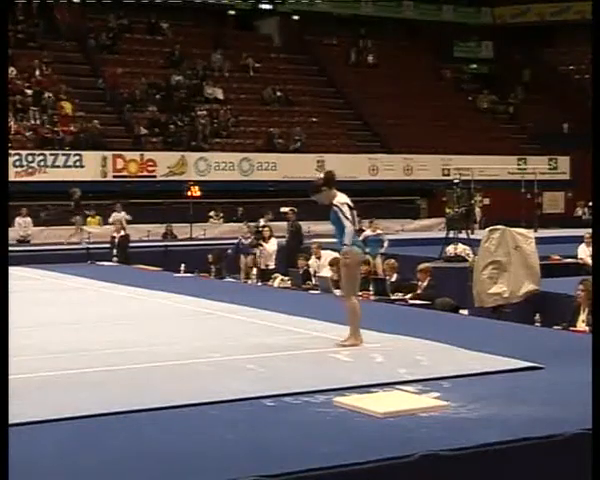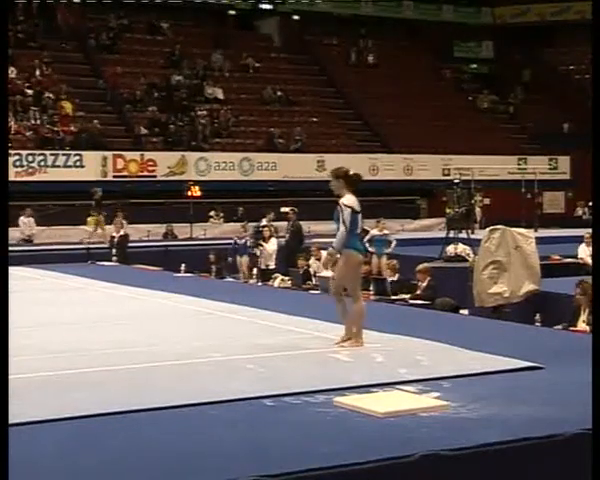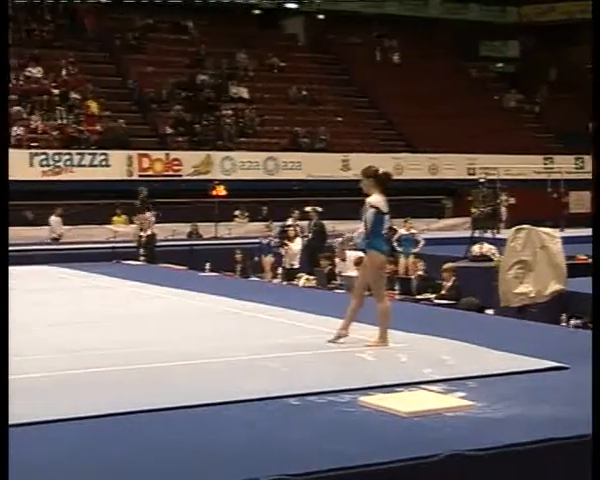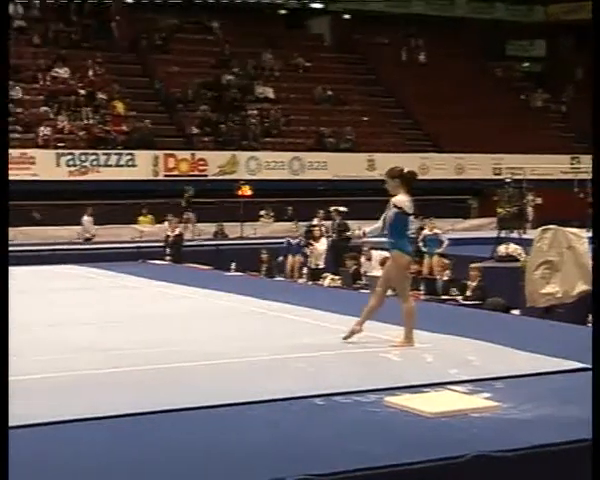
dt=0.4s
person 1, frame 1
left shoulder: (338, 203)
right shoulder: (340, 200)
left elbow: (349, 226)
left wrist: (345, 249)
left hip: (351, 249)
right hip: (352, 249)
left knee: (349, 294)
right knee: (350, 294)
left ankle: (355, 336)
right ankle: (354, 335)
person 1, frame 2
left shoulder: (345, 202)
right shoulder: (351, 200)
left elbow: (343, 231)
left wrist: (331, 251)
right wrist: (336, 252)
left hip: (351, 251)
right hip: (349, 251)
left knee: (355, 296)
right knee: (335, 291)
left ankle: (357, 338)
right ankle: (349, 332)
person 1, frame 3
left shoulder: (371, 201)
right shoulder: (381, 200)
left elbow: (365, 229)
left hip: (375, 251)
right hip: (376, 249)
left knee: (379, 296)
right knee: (358, 291)
left ankle: (383, 338)
right ankle: (344, 328)
person 1, frame 4
left shoulder: (396, 201)
right shoulder: (406, 200)
left elbow: (382, 225)
left wrist: (363, 233)
right wrist: (367, 232)
left hip: (399, 251)
right hip: (400, 249)
left knee: (404, 296)
right knee: (379, 290)
left ankle: (408, 338)
right ankle: (359, 324)
